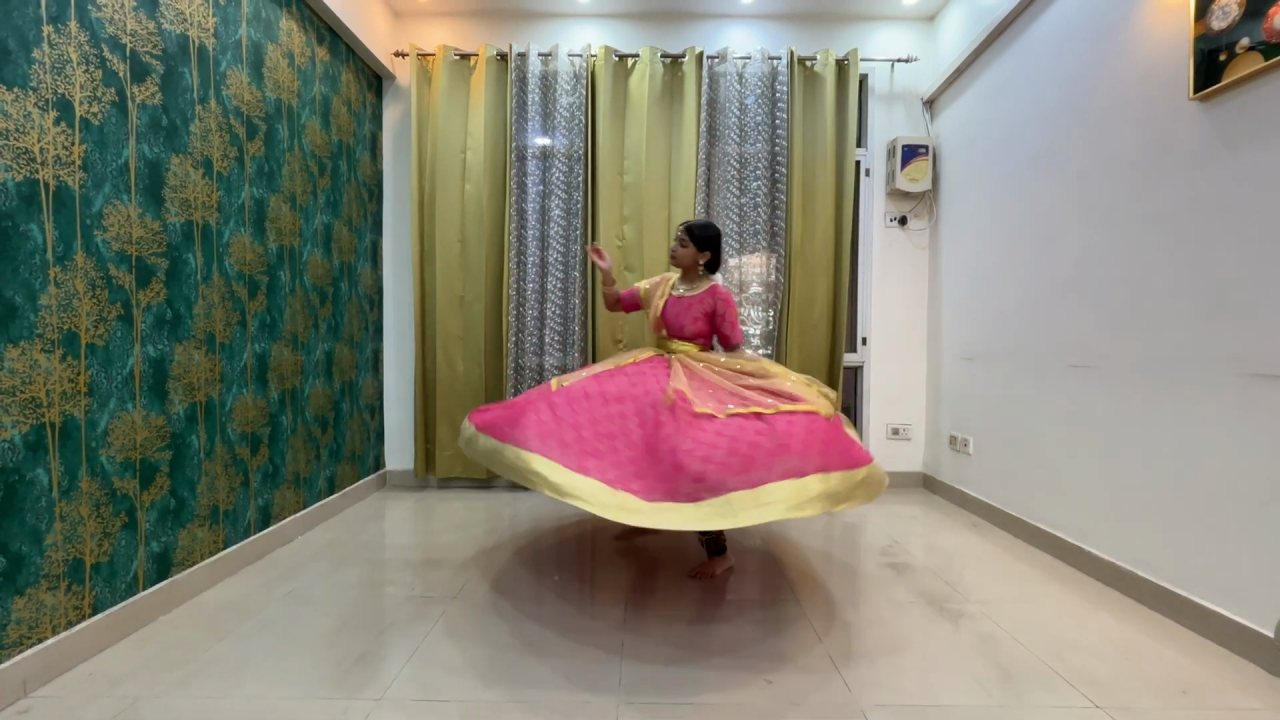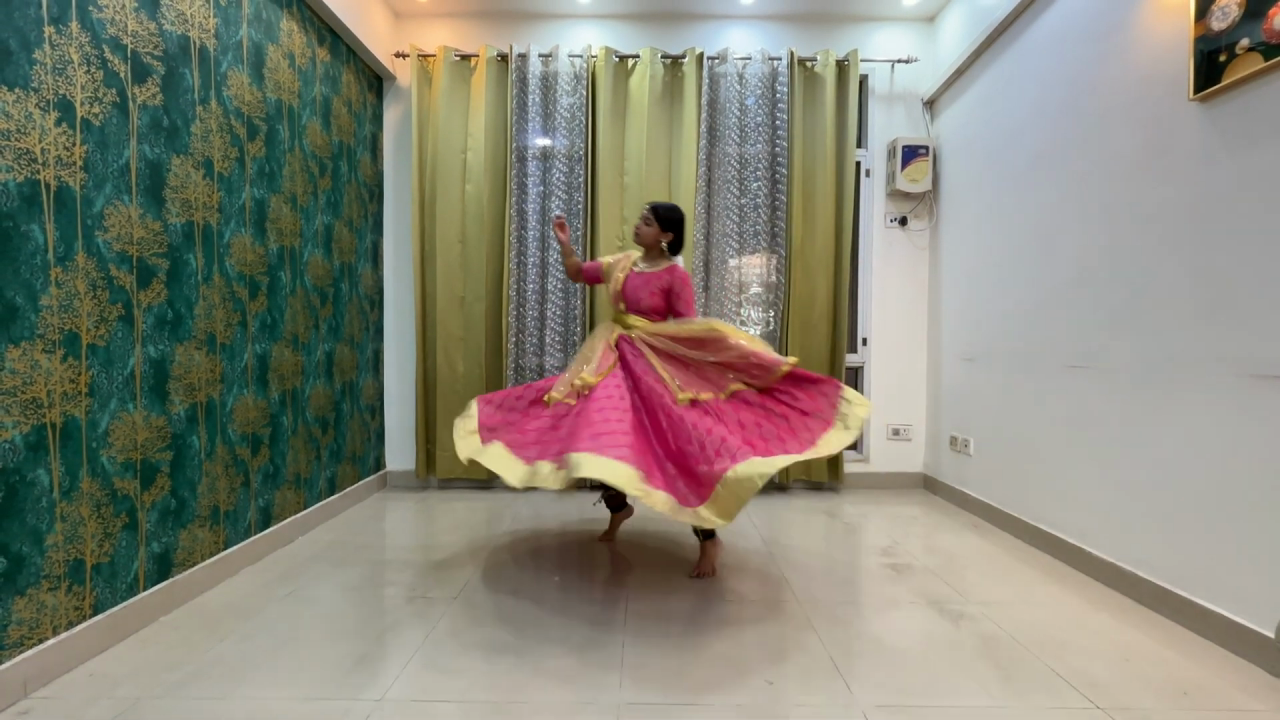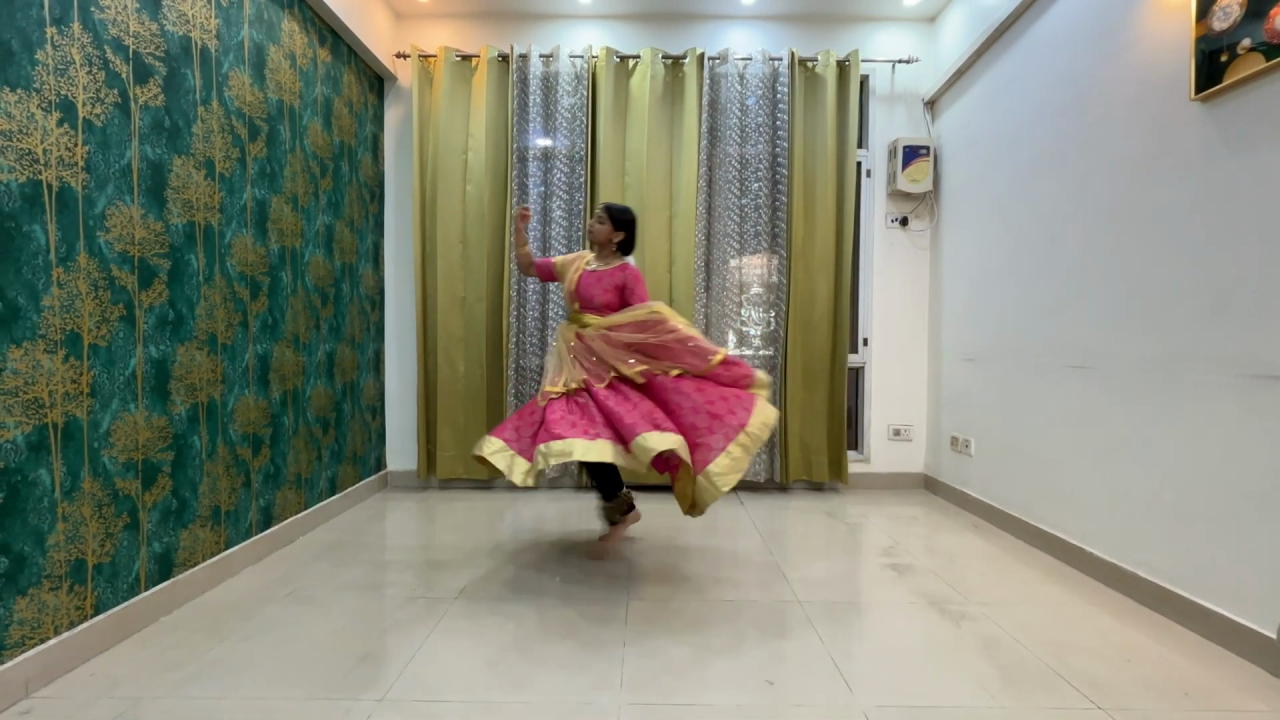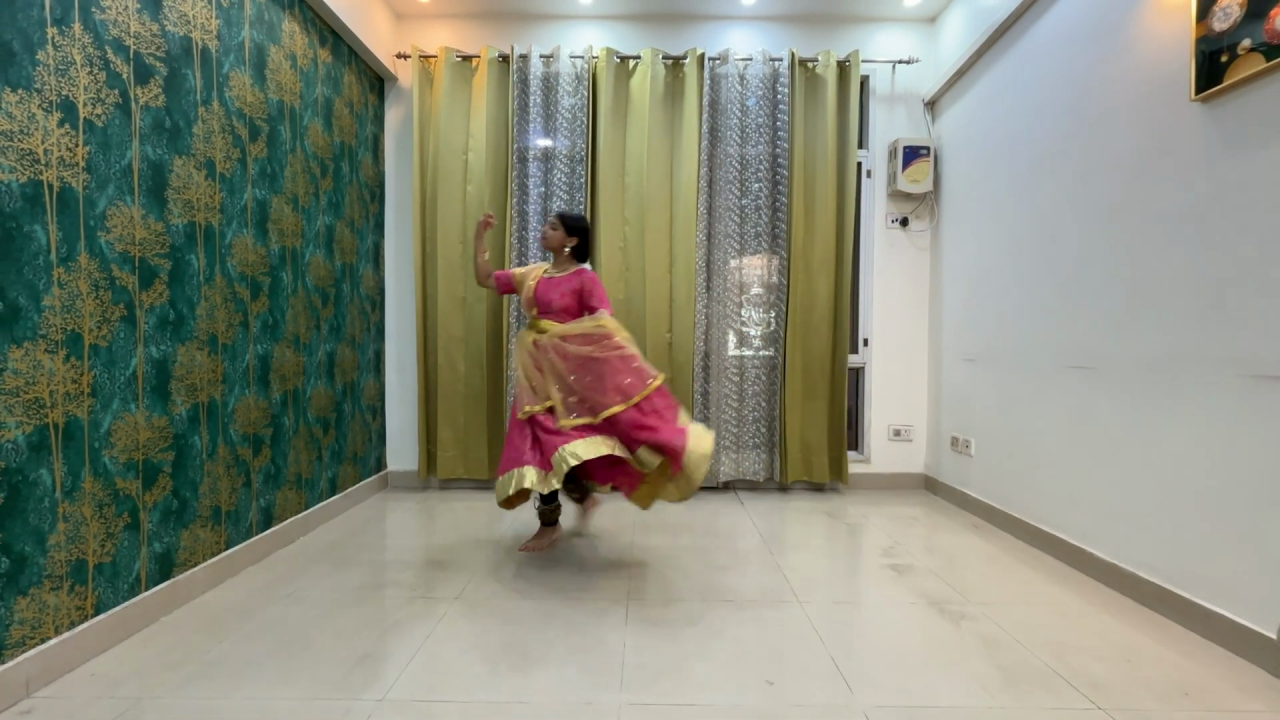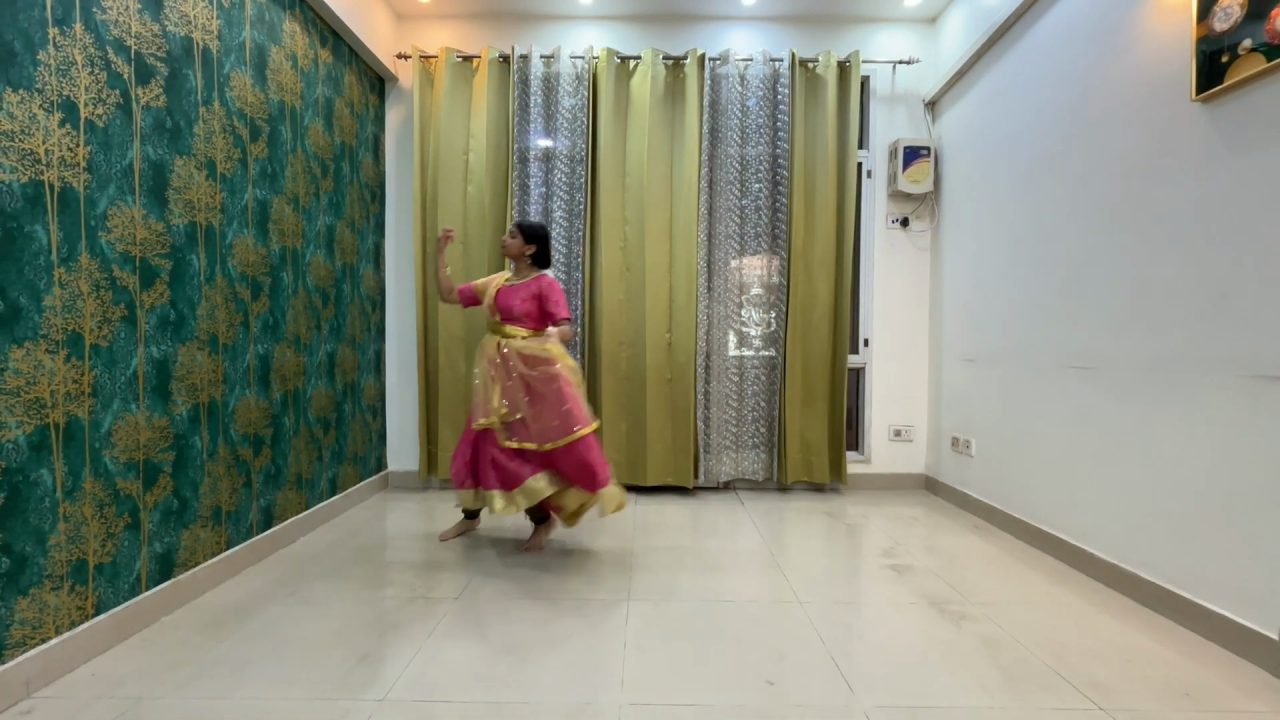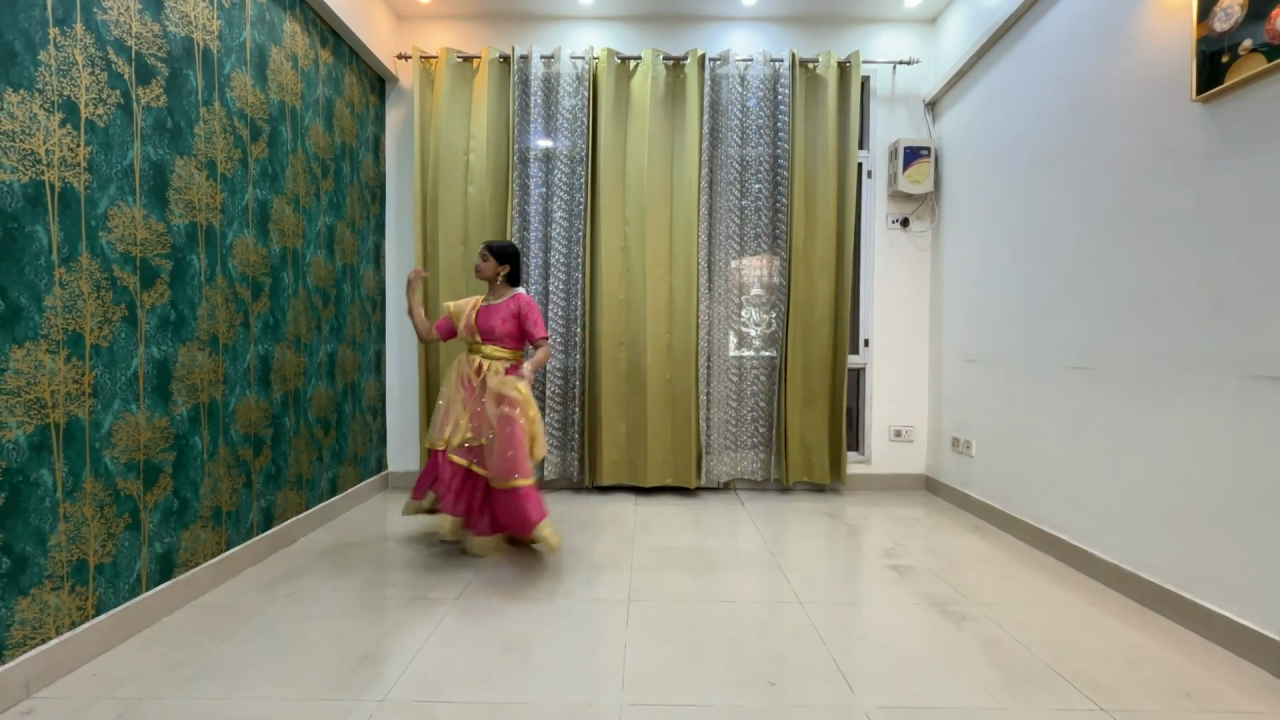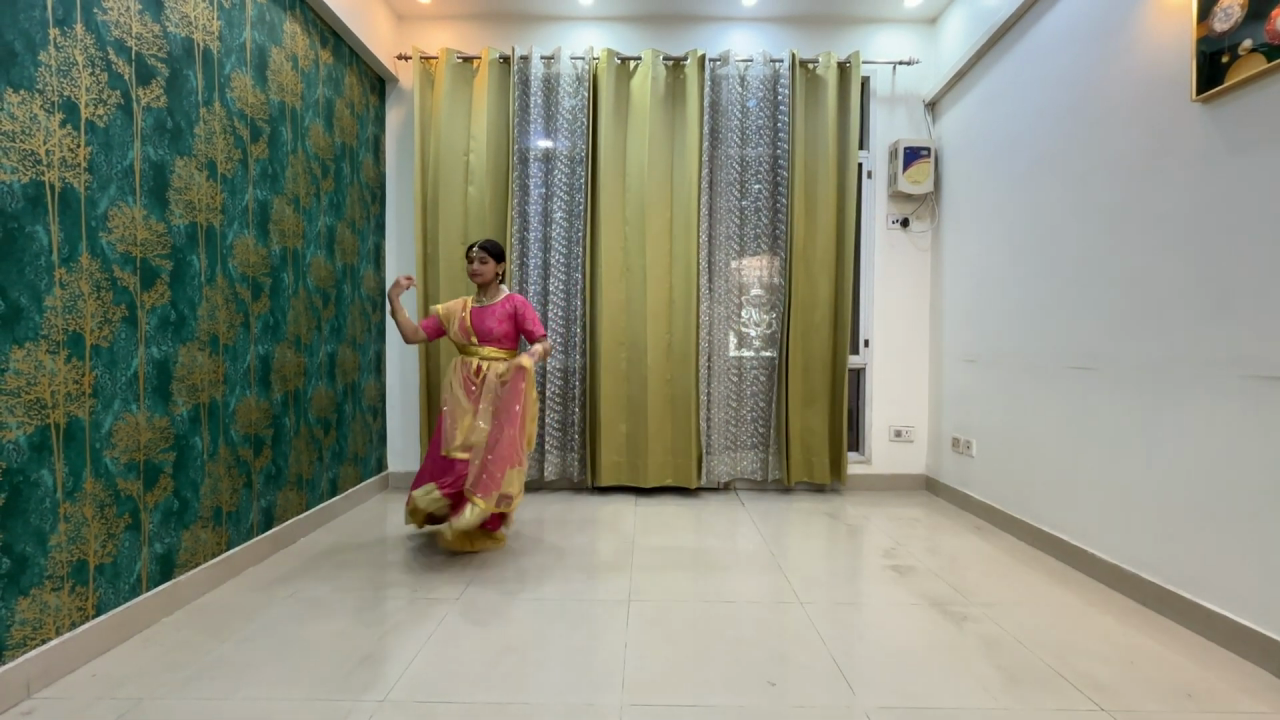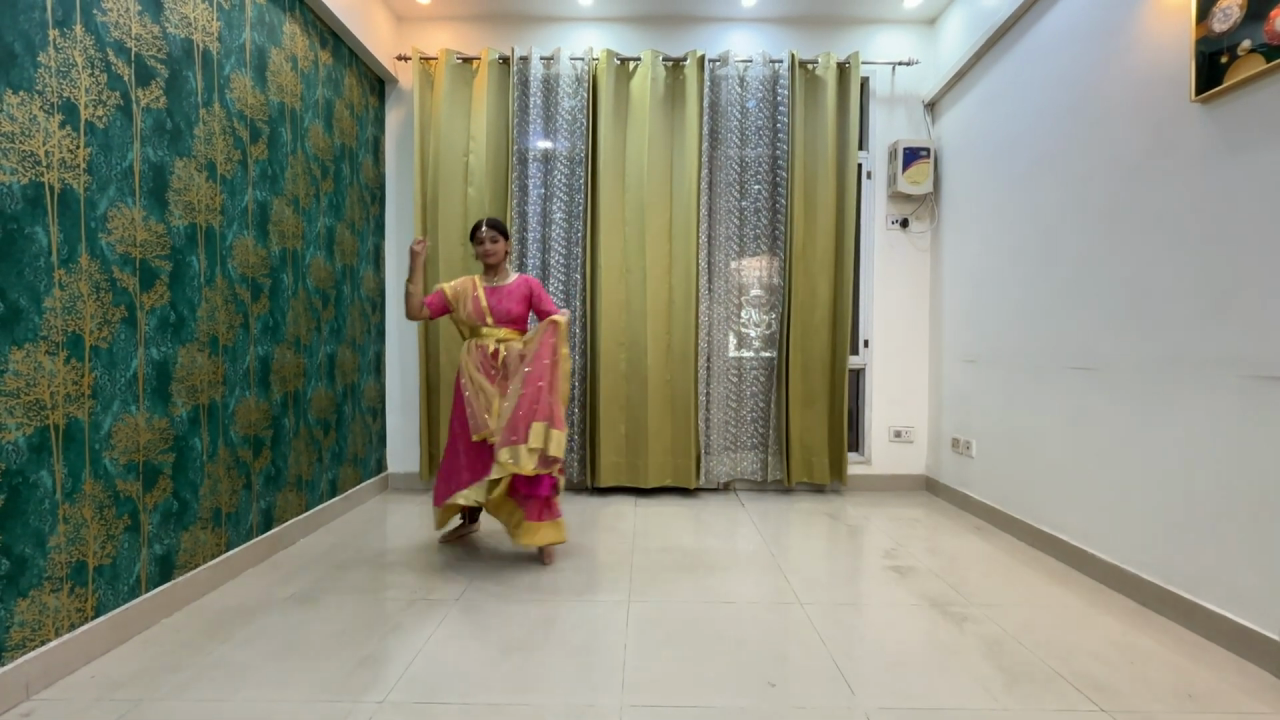
dt=0.2s
person 1, frame 1
left shoulder: (718, 298)
right shoulder: (661, 284)
left elbow: (735, 351)
right elbow: (614, 304)
left wrist: (751, 375)
right wrist: (606, 274)
left hip: (695, 382)
right hip: (654, 374)
left knee: (694, 461)
left ankle: (718, 553)
right ankle: (637, 513)
person 1, frame 2
left shoulder: (675, 277)
right shoulder: (623, 261)
left elbow: (694, 330)
right elbow: (576, 273)
right wrist: (565, 245)
left hip: (651, 362)
right hip: (612, 355)
left knee: (665, 441)
right knee: (600, 431)
left ankle: (710, 539)
right ankle: (618, 506)
person 1, frame 3
left shoulder: (627, 275)
right shoulder: (575, 263)
left elbow: (647, 321)
right elbow: (527, 266)
right wrist: (520, 231)
left hip: (605, 359)
right hip: (574, 356)
left knee: (585, 435)
right knee: (584, 434)
left ankle: (616, 515)
right ankle: (624, 510)
person 1, frame 4
left shoulder: (584, 278)
right shoulder: (533, 274)
left elbow: (606, 323)
right elbow: (485, 279)
left wrist: (604, 326)
right wrist: (480, 237)
left hip: (565, 362)
right hip: (534, 363)
left knee: (549, 435)
right knee: (539, 436)
left ankle: (548, 525)
right ankle: (586, 495)
person 1, frame 5
left shoulder: (545, 284)
right shoulder: (496, 283)
left elbow: (566, 326)
right elbow: (448, 294)
left wrist: (553, 336)
right wrist: (441, 252)
left hip: (528, 369)
right hip: (497, 368)
left knee: (514, 440)
right knee: (488, 439)
left ankle: (544, 519)
right ankle: (471, 517)
person 1, frame 6
left shoulder: (522, 303)
right shoulder: (467, 307)
left elbow: (543, 347)
right elbow: (427, 335)
left wrist: (530, 367)
right wrist: (412, 294)
left hip: (501, 387)
right hip: (465, 387)
left knee: (496, 457)
right knee: (453, 456)
right ankle: (462, 523)
person 1, frame 7
left shoulder: (516, 304)
right shoulder: (455, 309)
left elbow: (544, 345)
right elbow: (412, 336)
left wrist: (535, 353)
right wrist: (394, 299)
left hip: (498, 390)
right hip: (462, 390)
left knee: (490, 461)
right knee: (454, 458)
left ankle: (477, 526)
right ankle: (464, 521)
person 1, frame 8
left shoulder: (527, 285)
right shoulder: (460, 288)
left elbow: (554, 320)
right elbow: (414, 312)
left wrist: (559, 322)
right wrist: (416, 265)
left hip: (516, 372)
right hip: (477, 372)
left knee: (521, 446)
right knee: (478, 445)
left ankle: (537, 533)
right ankle: (469, 518)
